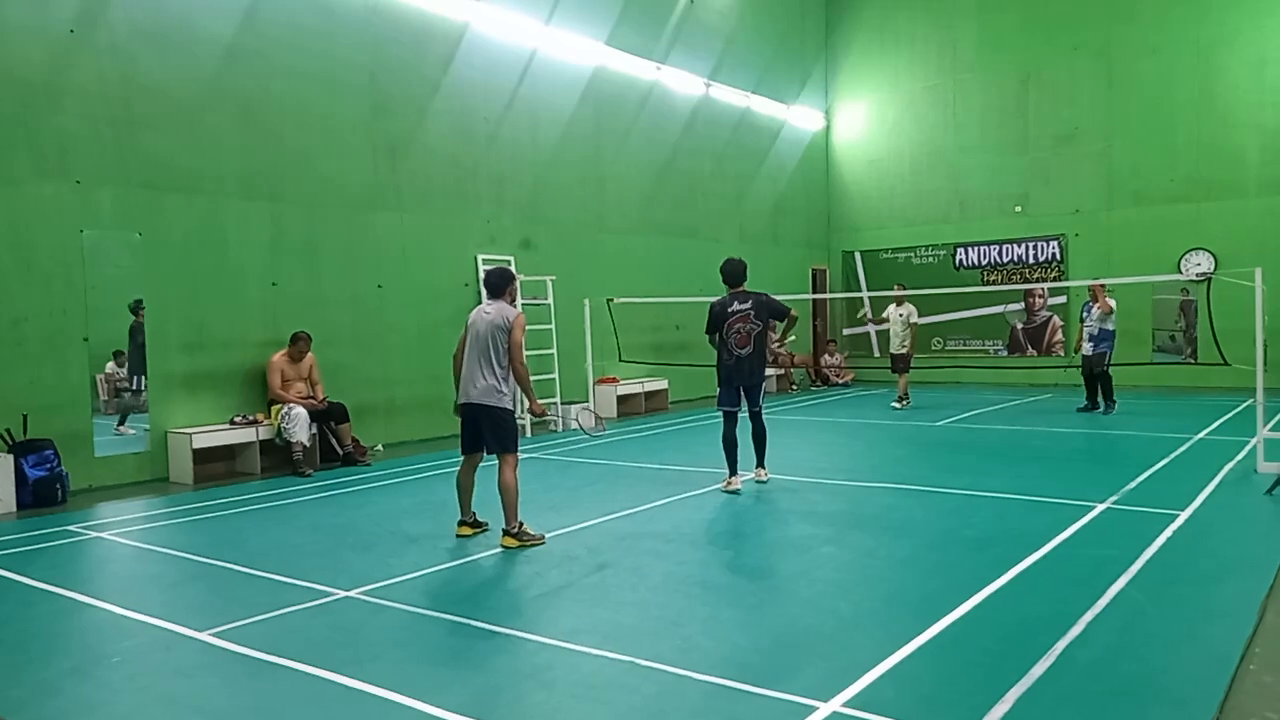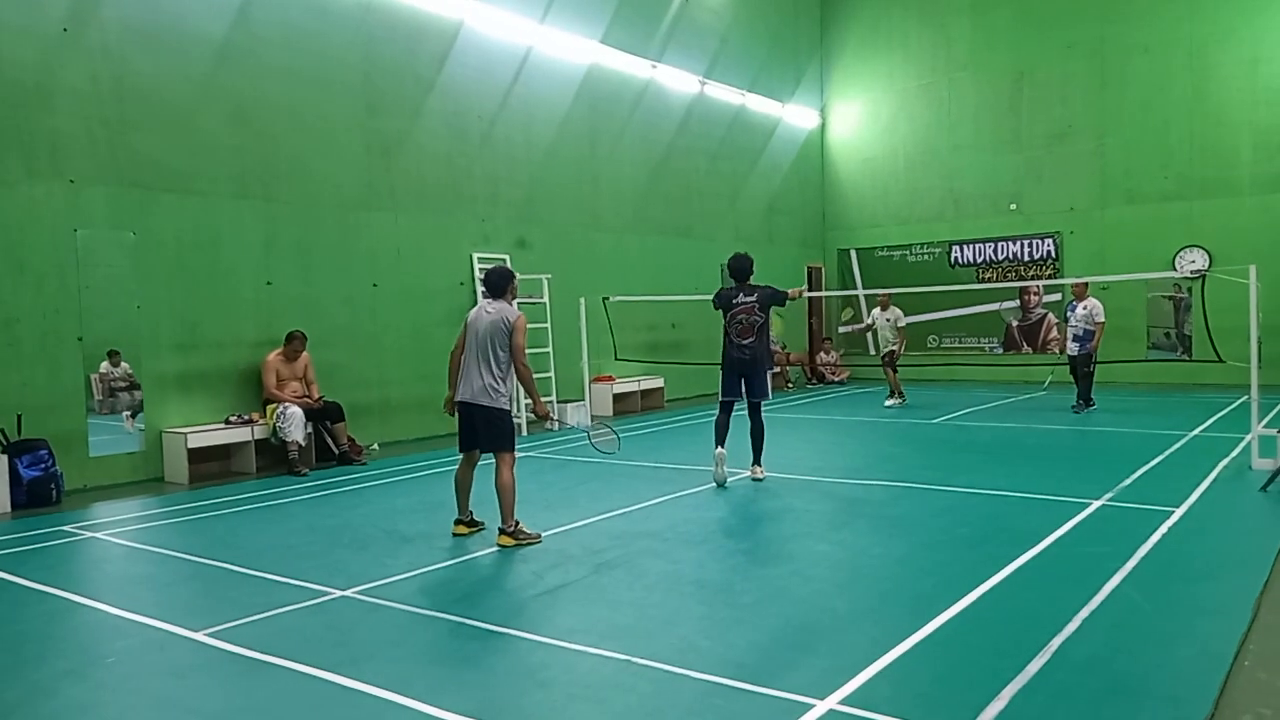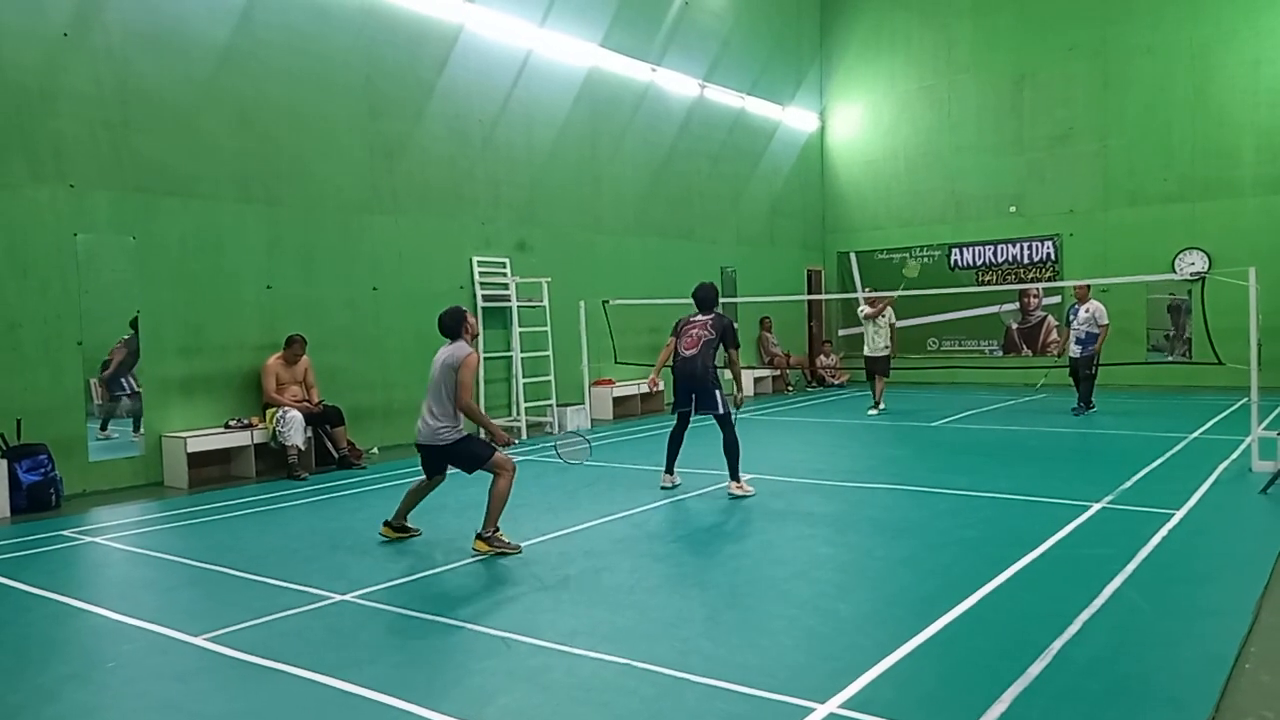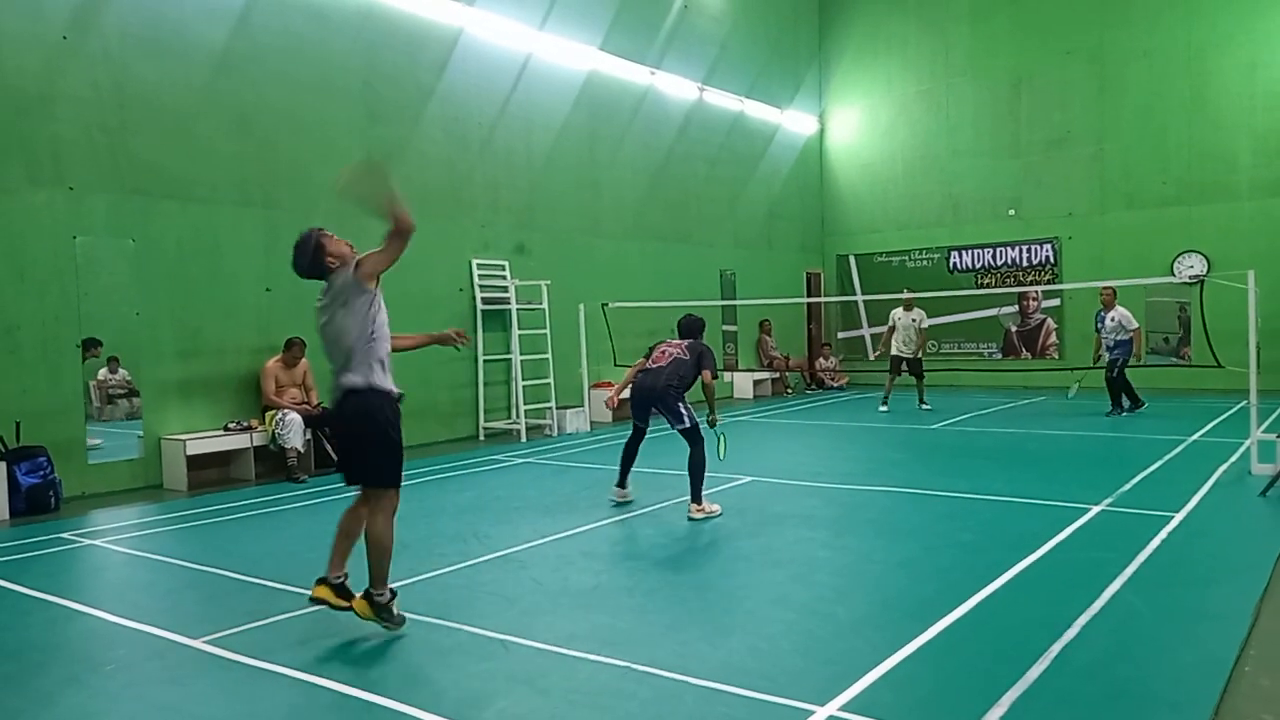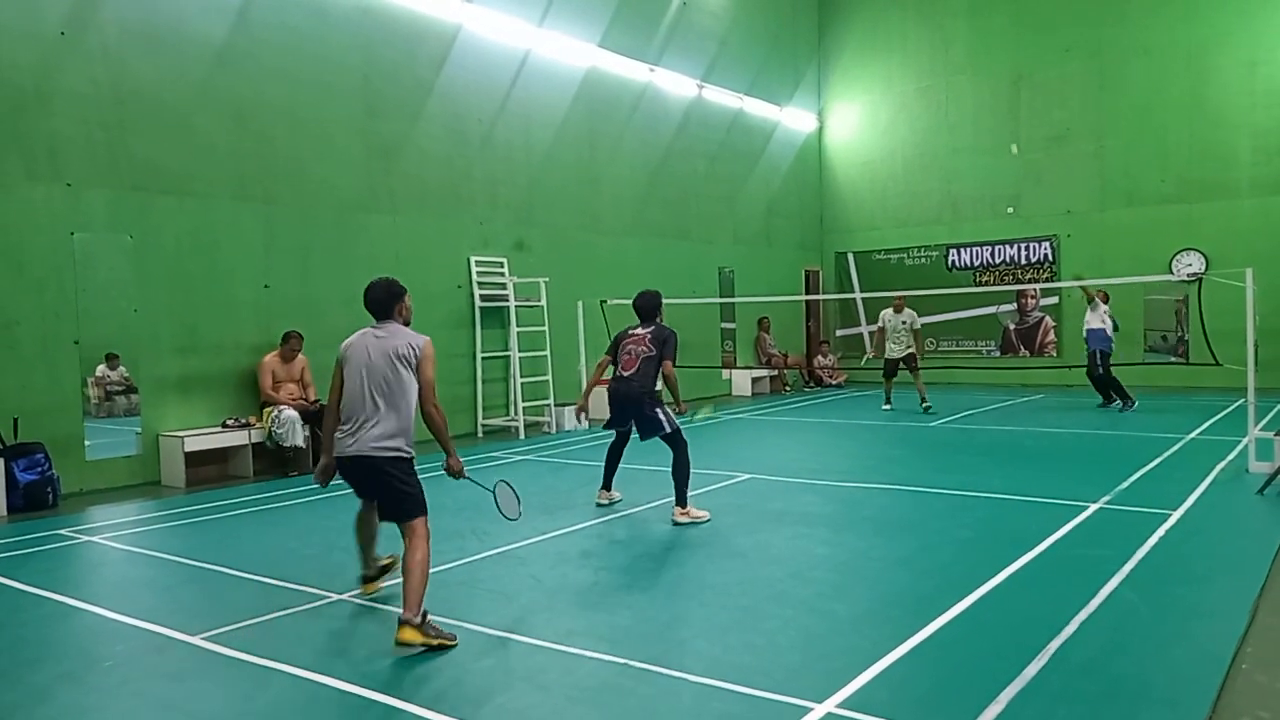
dt=1s
person 1, frame 1
left shoulder: (475, 314)
right shoulder: (514, 316)
left elbow: (458, 356)
right elbow: (517, 363)
left wrist: (459, 393)
right wrist: (532, 400)
left hip: (469, 399)
right hip: (495, 400)
left knee: (470, 459)
right knee: (508, 462)
left ankle: (466, 520)
right ankle: (512, 530)
person 1, frame 2
left shoulder: (475, 312)
right shoulder: (514, 317)
left elbow: (456, 353)
right elbow: (520, 364)
left wrist: (452, 391)
right wrist: (537, 401)
left hip: (466, 398)
right hip: (493, 400)
left knee: (469, 457)
right knee: (505, 461)
left ankle: (463, 519)
right ankle: (509, 529)
person 1, frame 3
left shoulder: (445, 351)
right shoulder: (468, 355)
right elbow: (464, 403)
right wrist: (494, 430)
left hip: (426, 435)
right hip: (447, 436)
left knee: (434, 478)
right knee: (505, 467)
left ankle: (395, 523)
right ankle: (487, 535)
person 1, frame 4
left shoulder: (330, 304)
right shoulder: (354, 278)
left elbow: (381, 342)
right elbow: (401, 231)
left wrist: (436, 338)
left hip: (351, 404)
right hip: (370, 400)
left knee: (369, 496)
right knee: (382, 501)
left ankle: (332, 580)
right ankle: (378, 596)
person 1, frame 5
left shoulder: (350, 345)
right shoulder: (418, 344)
left elbow: (333, 406)
right elbow: (430, 407)
left wrist: (327, 454)
right wrist: (451, 453)
left hip: (348, 452)
right hip: (388, 453)
left knee: (372, 502)
right knee: (417, 534)
left ankle: (369, 571)
right ankle: (412, 621)
person 2, frame 1
left shoulder: (717, 306)
right shoulder: (762, 301)
left elbow: (712, 339)
right elbow: (793, 316)
right wrist: (782, 337)
left hip: (728, 371)
right hip: (755, 370)
left knee: (729, 423)
right knee: (756, 418)
left ankle: (733, 477)
right ankle: (761, 469)
person 2, frame 2
left shoulder: (724, 295)
right shoulder: (765, 294)
right elbow: (790, 295)
right wrist: (799, 291)
left hip: (731, 361)
right hip: (756, 362)
left knee: (725, 410)
right knee: (755, 413)
left ankle: (719, 447)
right ankle: (757, 466)
person 2, frame 3
left shoulder: (683, 322)
right shoulder: (723, 322)
left elbow: (669, 346)
right elbow: (733, 359)
left wrist: (654, 373)
right wrist: (739, 389)
left hip: (680, 372)
right hip: (704, 373)
left knee: (681, 423)
right knee: (727, 425)
left ankle: (668, 475)
right ankle: (735, 482)
person 2, frame 4
left shoulder: (661, 345)
right shoulder: (702, 349)
left elbow: (637, 367)
right elbow: (707, 380)
left wrist: (616, 392)
right wrist: (712, 412)
left hip: (640, 386)
right hip: (666, 390)
left knee: (637, 435)
right knee: (696, 442)
left ankle: (621, 489)
right ankle: (697, 504)
person 2, frame 5
left shoulder: (624, 334)
right shoulder: (666, 333)
left elbow: (602, 365)
right elbow: (667, 371)
left wrist: (584, 398)
right wrist: (678, 402)
left hip: (617, 392)
right hip: (642, 395)
left knee: (621, 438)
right knee: (679, 445)
left ankle: (605, 491)
right ankle: (682, 508)
